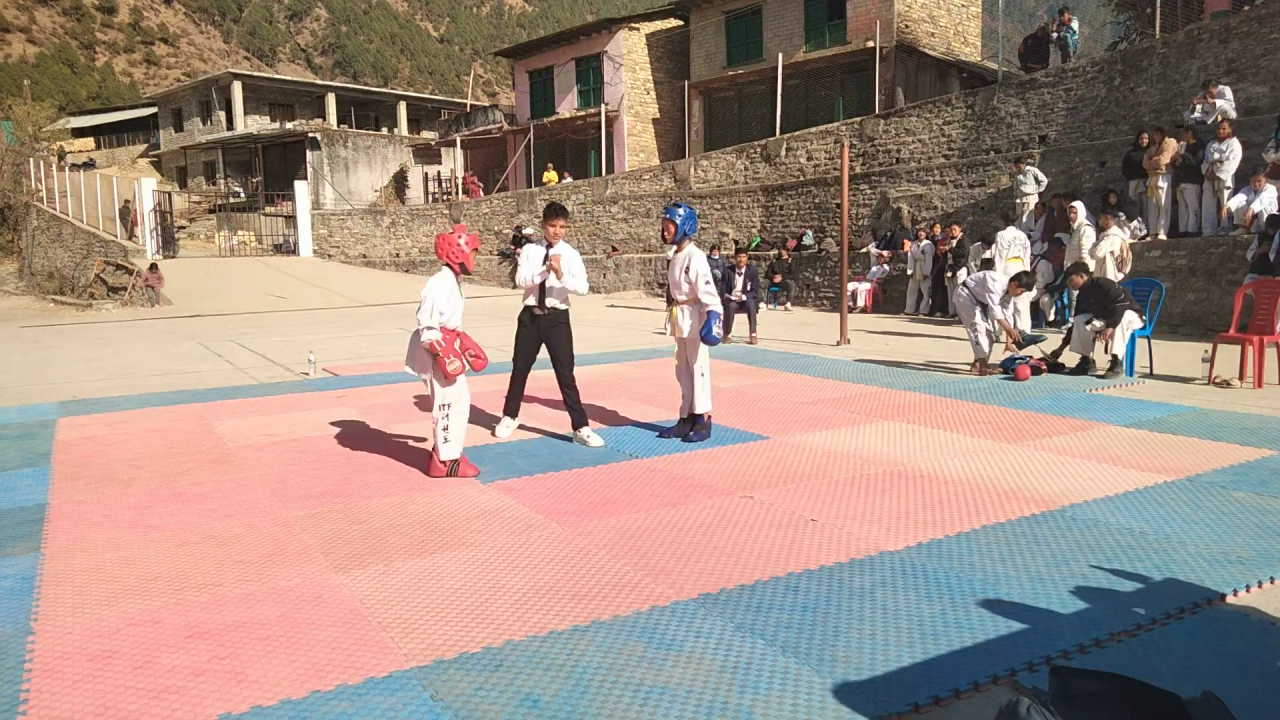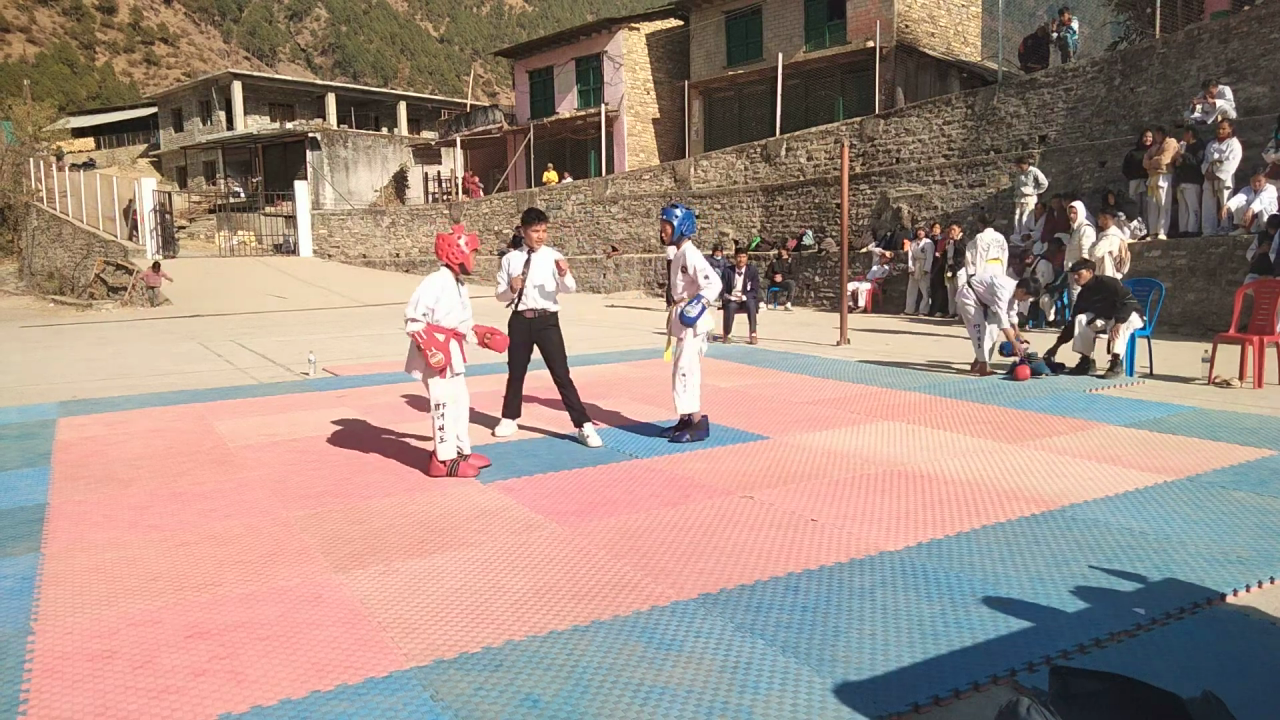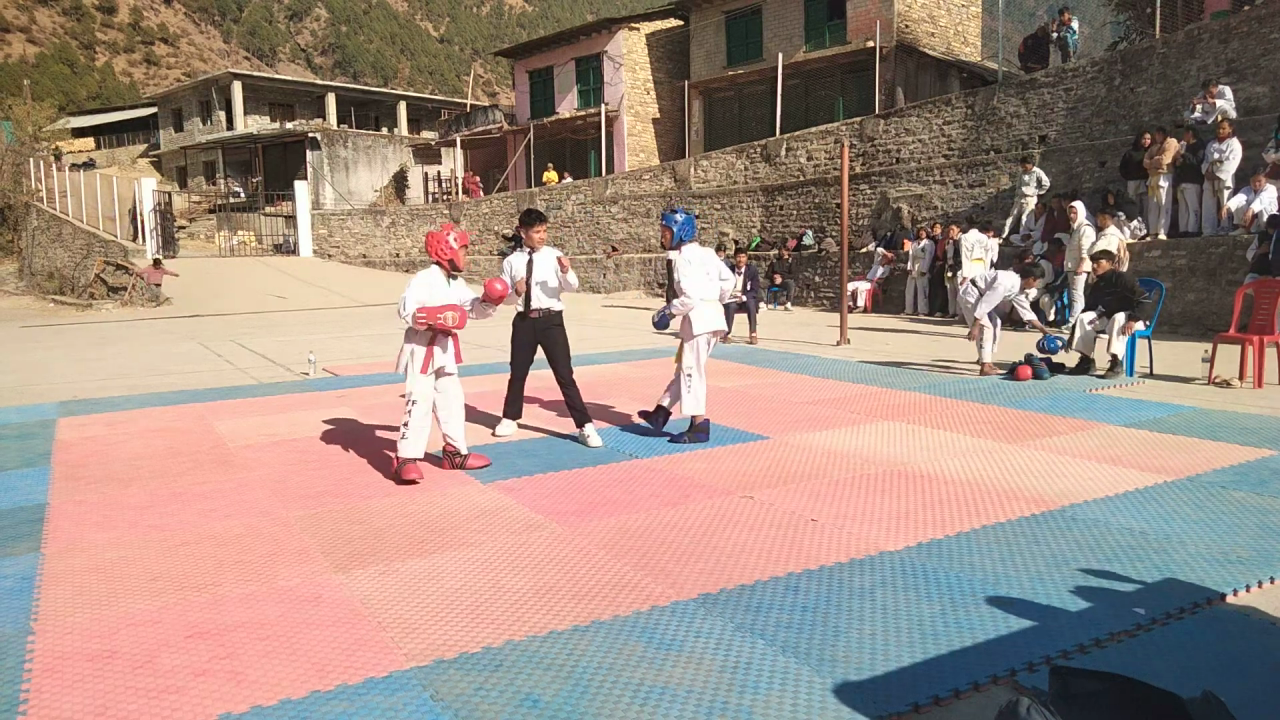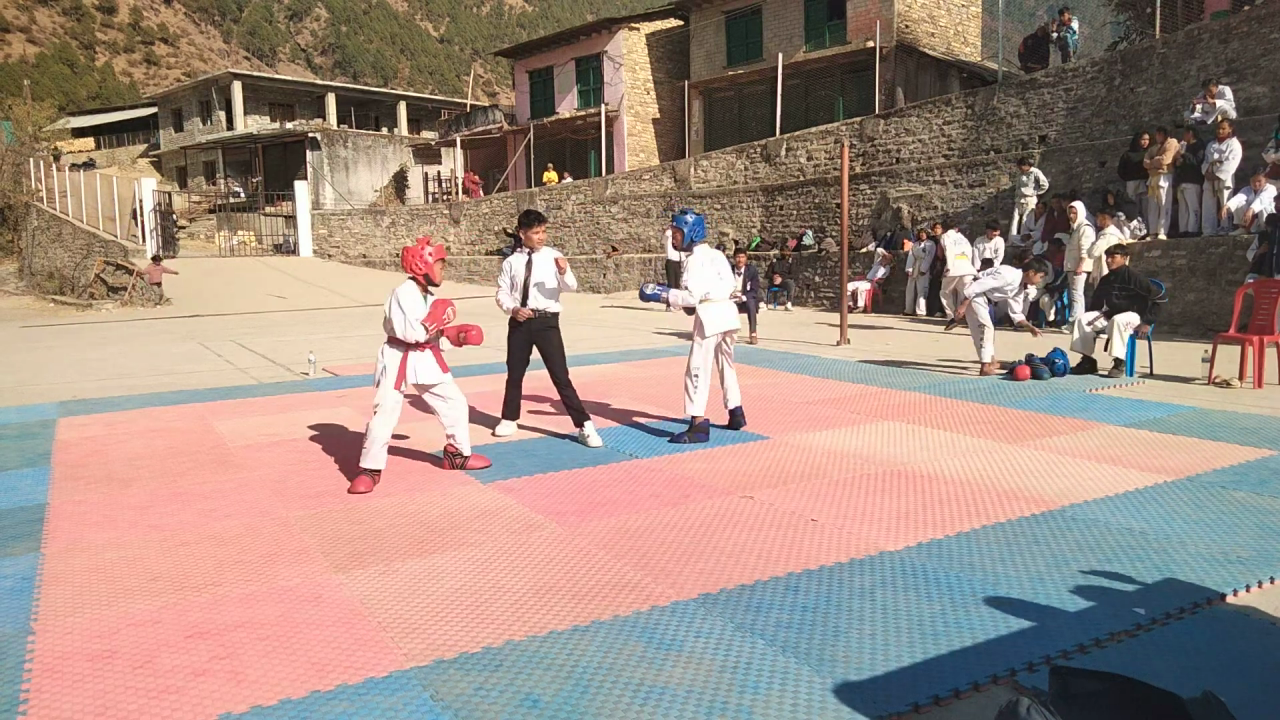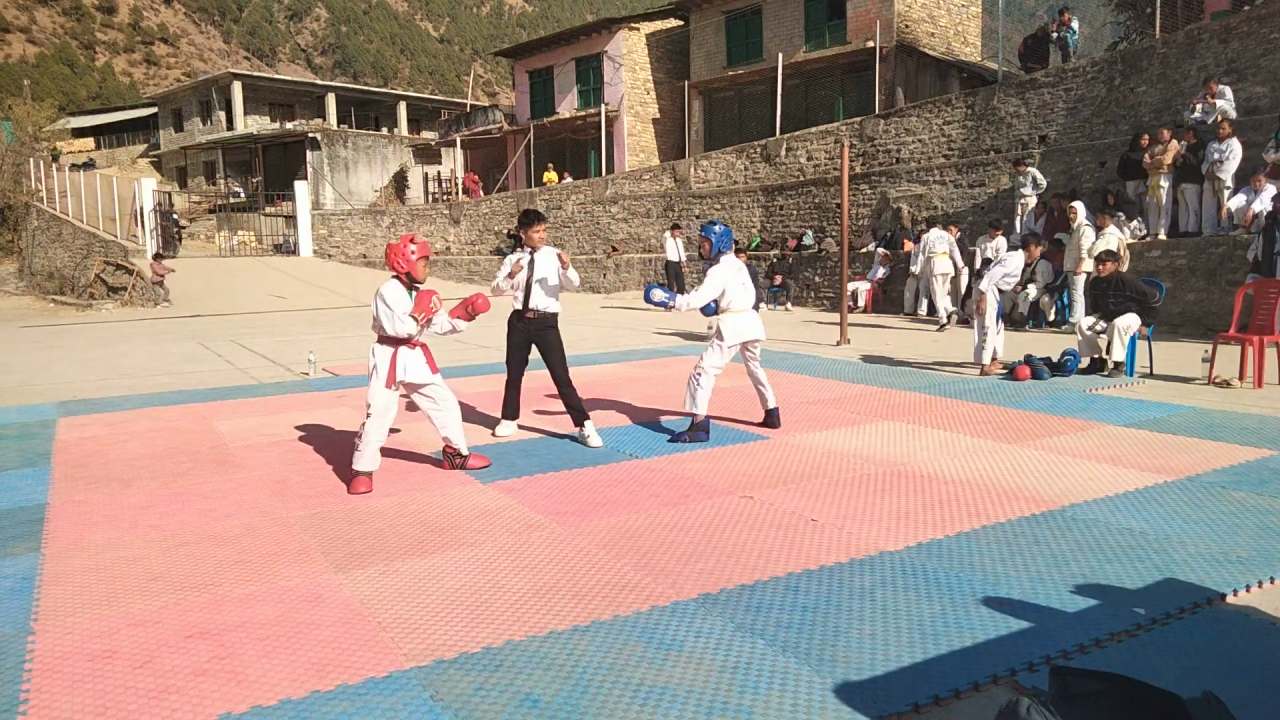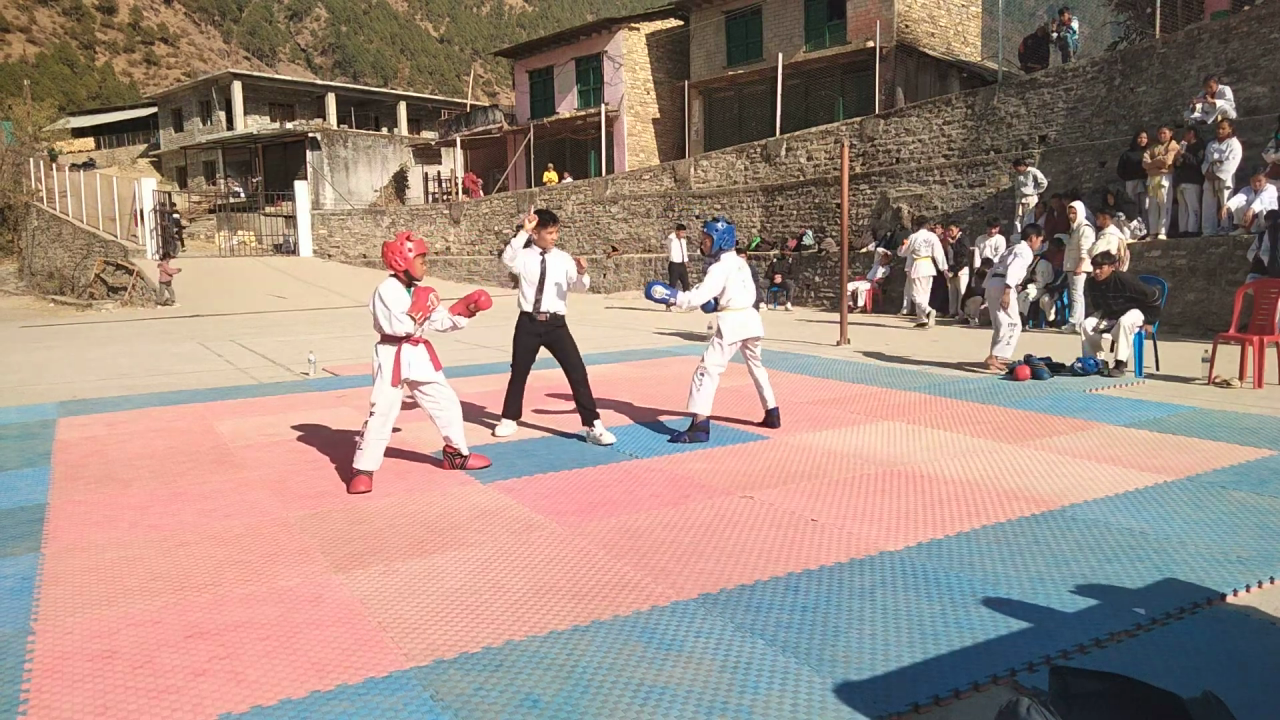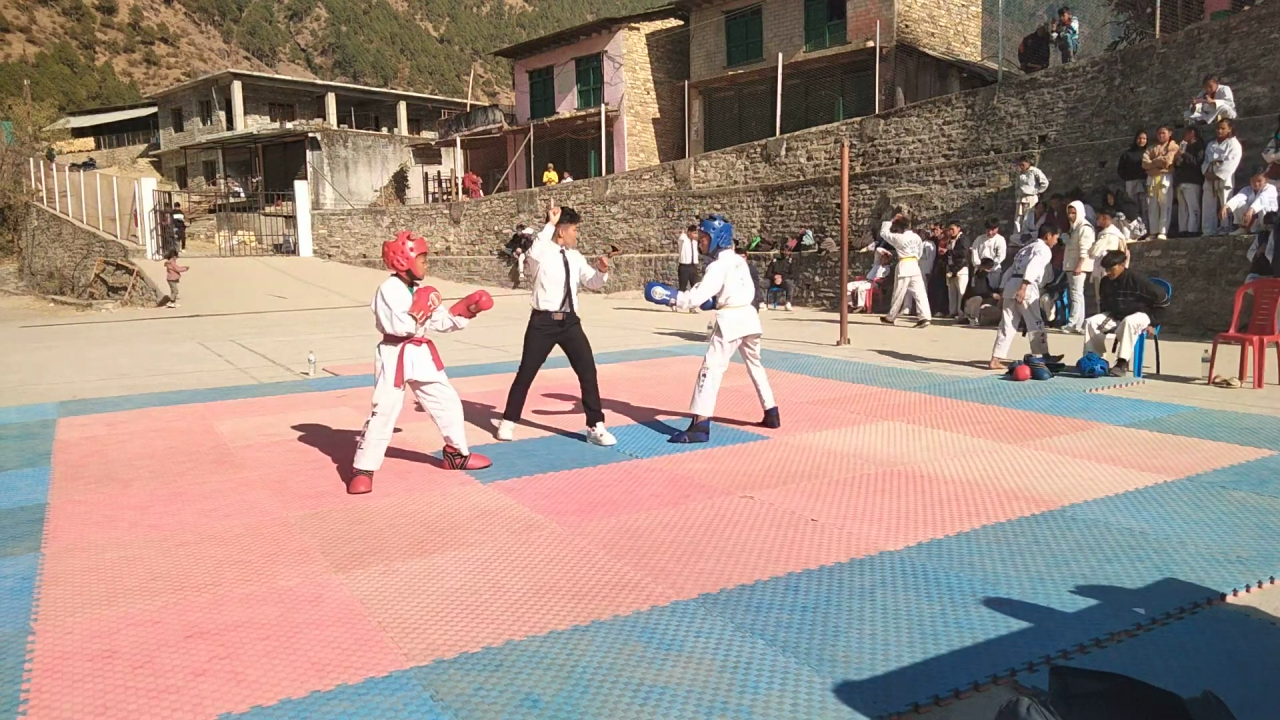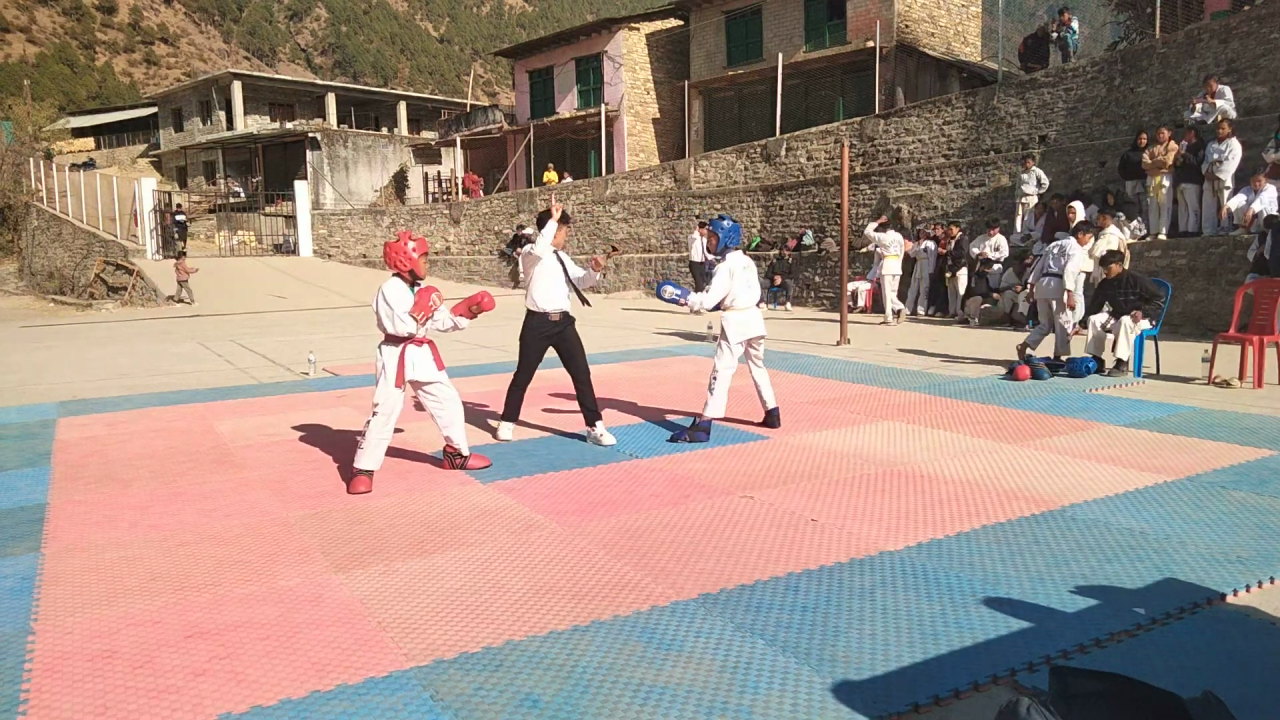
dt=0.3s
person 1, frame 1
left shoulder: (453, 281)
right shoulder: (440, 283)
right elbow: (427, 325)
left wrist: (466, 347)
right wrist: (443, 354)
left hip: (447, 347)
right hip: (435, 349)
left knee: (460, 399)
right knee: (447, 403)
left ankle: (450, 451)
right ankle: (444, 460)
person 1, frame 2
left shoulder: (459, 284)
right shoulder: (436, 282)
right elbow: (412, 317)
left wrist: (483, 336)
right wrist: (429, 346)
left hip: (451, 348)
right hip: (435, 350)
left knee: (459, 401)
right knee: (443, 403)
left ankle: (460, 453)
right ankle: (444, 460)
person 1, frame 3
left shoulder: (456, 282)
right shoulder: (425, 278)
left elbow: (476, 308)
right elbow: (408, 312)
left wrist: (490, 298)
right wrist: (438, 317)
left hip: (444, 346)
right hip: (421, 346)
left knee: (452, 399)
right knee: (419, 400)
left ankle: (455, 453)
right ankle: (407, 460)
person 1, frame 4
left shoulder: (430, 297)
right shoulder: (403, 293)
right elbow: (410, 333)
left wrist: (458, 335)
right wrist: (436, 320)
left hip: (426, 358)
right hip: (398, 359)
left knee: (455, 403)
right knee: (384, 413)
left ankle: (458, 454)
right ankle: (369, 469)
person 1, frame 5
left shoulder: (418, 293)
right shoulder: (388, 291)
left elbow: (441, 324)
right elbow: (400, 328)
left wrist: (466, 312)
right wrist: (423, 311)
left hip: (416, 357)
right hip: (389, 358)
left knee: (445, 403)
right knee: (378, 414)
left ankle: (456, 454)
right ankle: (362, 471)
person 1, frame 6
left shoulder: (419, 291)
right shoulder: (386, 290)
left elbow: (441, 321)
right elbow: (397, 326)
left wrist: (466, 309)
right wrist: (419, 309)
left hip: (420, 355)
right hip: (392, 357)
left knee: (447, 403)
right knee: (381, 413)
left ankle: (457, 454)
right ankle: (362, 470)
person 1, frame 7
left shoulder: (420, 290)
right shoulder: (388, 290)
left elbow: (442, 321)
right elbow: (398, 326)
left wrist: (467, 310)
right wrist: (421, 308)
left hip: (422, 355)
right hip: (395, 357)
left knee: (448, 403)
right knee: (383, 413)
left ankle: (456, 454)
right ankle: (362, 469)
person 1, frame 8
left shoulder: (422, 290)
right shoulder: (390, 290)
left elbow: (443, 321)
right elbow: (399, 326)
left wrist: (468, 311)
right wrist: (421, 309)
left hip: (423, 355)
right hip: (396, 357)
left knee: (449, 402)
right knee: (383, 413)
left ankle: (457, 454)
right ankle: (362, 469)
person 2, frame 1
left shoulder: (571, 254)
right shoulder: (529, 251)
left elbow: (583, 287)
right elbow: (522, 281)
left wrist: (561, 276)
right wrist: (545, 269)
left hip: (557, 318)
right hip: (530, 316)
left knee: (565, 375)
right knee: (520, 369)
left ankle: (581, 428)
right ankle: (510, 417)
person 2, frame 2
left shoulder: (553, 257)
right shoulder: (510, 259)
left elbow: (569, 289)
right elbow: (500, 294)
left wrist: (564, 275)
right wrist: (511, 289)
left hip: (546, 320)
right hip: (519, 320)
left knee: (561, 374)
right knee: (516, 372)
left ankle: (583, 426)
right ankle: (510, 418)
person 2, frame 3
left shoulder: (554, 256)
right shoulder: (512, 261)
left elbow: (572, 287)
right elbow: (503, 296)
left wrist: (566, 272)
right wrist: (515, 293)
left hip: (551, 320)
right hip: (524, 321)
left knee: (564, 374)
right knee: (518, 372)
left ankle: (585, 427)
right ankle: (510, 419)
person 2, frame 4
left shoulder: (553, 257)
right shoulder: (511, 262)
left elbow: (571, 287)
right elbow: (502, 294)
left wrist: (563, 272)
right wrist: (513, 310)
left hip: (546, 321)
right hip: (519, 322)
left knee: (560, 375)
right knee: (515, 373)
left ankle: (584, 426)
right ankle: (509, 419)
person 2, frame 5
left shoulder: (554, 256)
right shoulder: (513, 260)
left elbow: (573, 284)
right elbow: (496, 289)
left wrist: (566, 267)
right wrist: (510, 276)
left hip: (546, 321)
right hip: (519, 321)
left knee: (560, 374)
right knee: (514, 373)
left ankle: (584, 426)
right ankle: (509, 420)
person 2, frame 6
left shoulder: (563, 258)
right shoulder: (523, 257)
left elbow: (579, 287)
right elbow: (507, 259)
left wrist: (581, 273)
right wrist: (524, 231)
left hip: (555, 323)
right hip: (528, 322)
left knee: (576, 370)
right knee: (519, 372)
left ankle: (593, 426)
right ankle: (509, 420)
person 2, frame 7
left shoulder: (575, 257)
right shoulder: (542, 254)
left elbow: (593, 283)
right elbow: (534, 254)
left wrist: (601, 271)
right wrist: (550, 224)
left hip: (569, 321)
right hip: (542, 321)
left knee: (588, 371)
right knee: (526, 372)
left ankle: (595, 426)
right ankle: (509, 421)
person 2, frame 8
left shoulder: (562, 258)
right shoulder: (530, 254)
left elbow: (582, 282)
right elbow: (539, 248)
left wrist: (594, 270)
right wrist: (553, 219)
left hip: (563, 321)
right hip: (538, 322)
left knee: (581, 373)
right knee: (523, 375)
left ankle: (595, 427)
right ankle: (507, 422)
person 3, frame 1
left shoulder: (694, 256)
right shoulder: (675, 255)
left elbow: (707, 290)
left wrist: (713, 316)
left hip: (694, 317)
right hip: (679, 317)
left knee: (698, 369)
right knee: (683, 371)
left ankle: (703, 420)
right ankle: (687, 418)
person 3, frame 2
left shoulder: (689, 254)
right shoulder: (680, 254)
left elbow: (714, 283)
left wrist: (697, 304)
left hip: (693, 320)
right hip: (686, 318)
left knee: (685, 369)
right knee: (685, 370)
left ankle: (697, 423)
right ankle: (686, 420)
person 3, frame 3
left shoulder: (684, 258)
right shoulder: (706, 253)
left elbow: (689, 297)
right elbow: (728, 279)
left wrist: (667, 311)
left hip: (699, 317)
right hip: (713, 313)
left knee: (691, 369)
right knee: (685, 367)
left ankle: (699, 426)
right ankle: (661, 413)
person 3, frame 4
left shoulder: (695, 259)
right shoulder: (715, 254)
left elbow: (691, 295)
right elbow: (731, 283)
left wrist: (662, 294)
left hip: (710, 315)
right hip: (727, 311)
left knee: (697, 369)
right knee: (725, 363)
left ankle: (699, 426)
right ankle: (736, 414)
person 3, frame 5
left shoulder: (719, 270)
right shoulder: (738, 264)
left elbow: (699, 299)
left wrist: (670, 299)
right wrist: (719, 304)
left hip: (732, 324)
right hip: (751, 321)
left knee: (704, 370)
right knee: (755, 368)
left ankle: (699, 426)
right ankle: (772, 415)
person 3, frame 6
left shoulder: (720, 268)
right shoulder: (741, 263)
left elbow: (699, 296)
left wrist: (670, 295)
right wrist: (720, 300)
left hip: (731, 322)
right hip: (750, 318)
left knee: (707, 370)
right knee: (756, 366)
left ankle: (700, 425)
right ankle: (772, 414)
person 3, frame 7
left shoulder: (718, 266)
right shoulder: (739, 260)
left elbow: (699, 296)
left wrist: (671, 297)
right wrist: (718, 298)
left hip: (730, 320)
right hip: (749, 316)
left knee: (711, 369)
right knee: (755, 365)
left ankle: (700, 425)
right ankle: (771, 414)
person 3, frame 8
left shoulder: (725, 266)
right shoulder: (748, 261)
left elbow: (709, 300)
left wrist: (683, 296)
right wrist: (726, 298)
left hip: (735, 321)
right hip: (753, 317)
left knee: (722, 371)
right knee: (757, 366)
left ankle: (703, 425)
right ankle: (772, 414)
